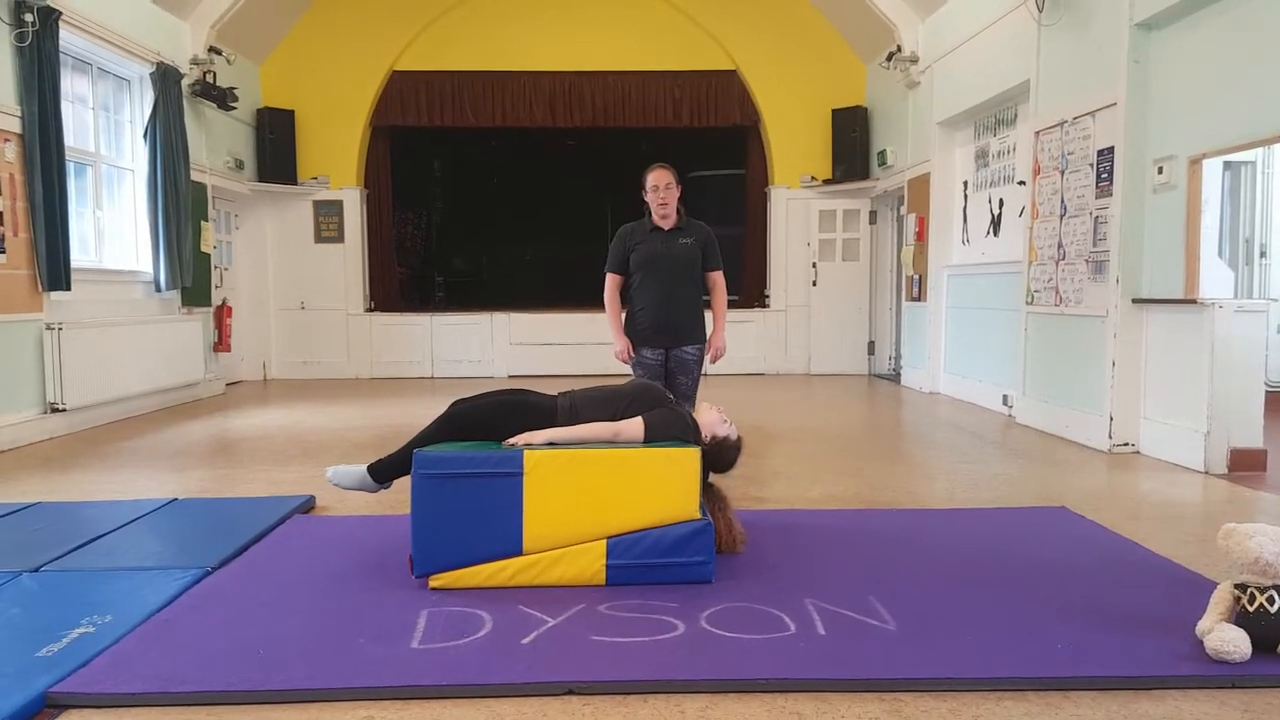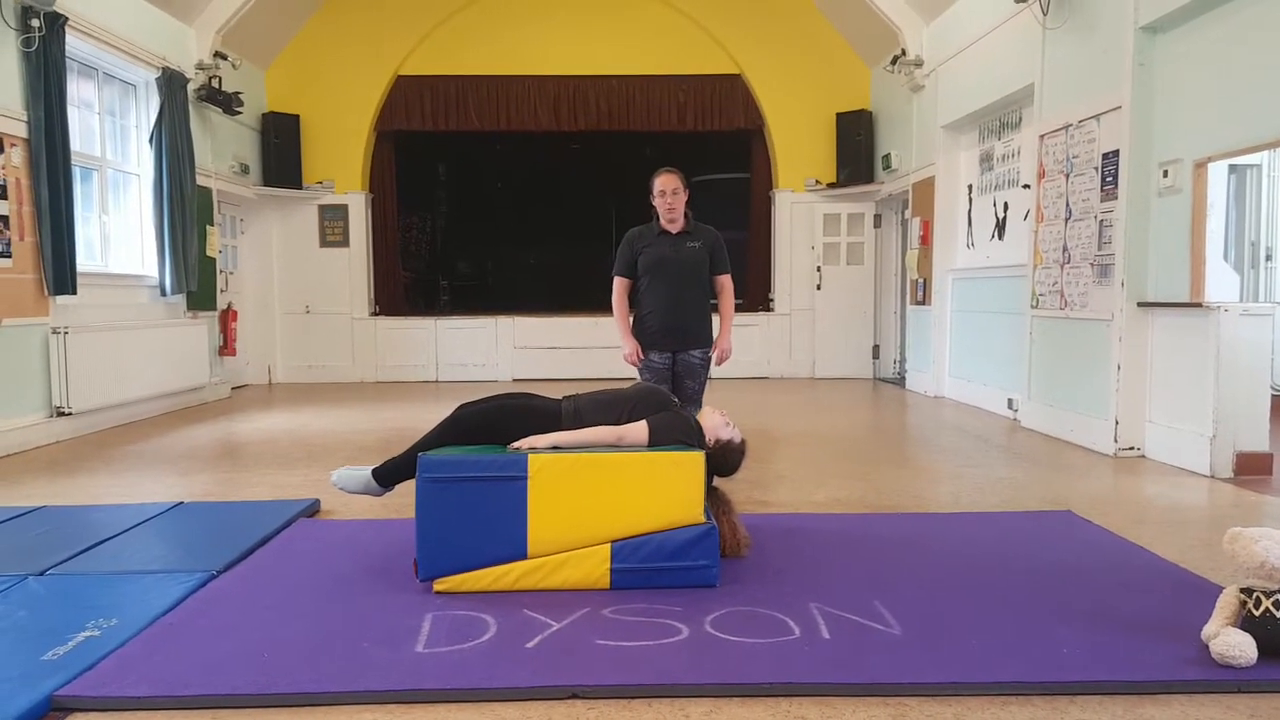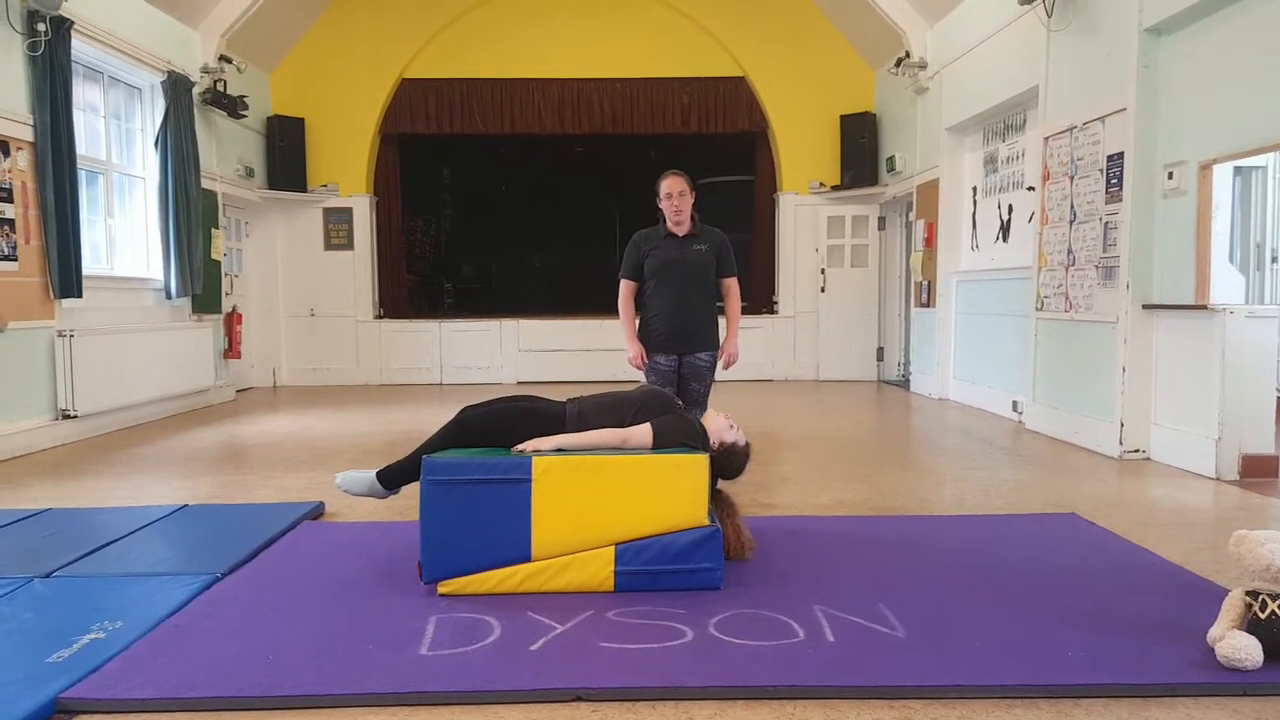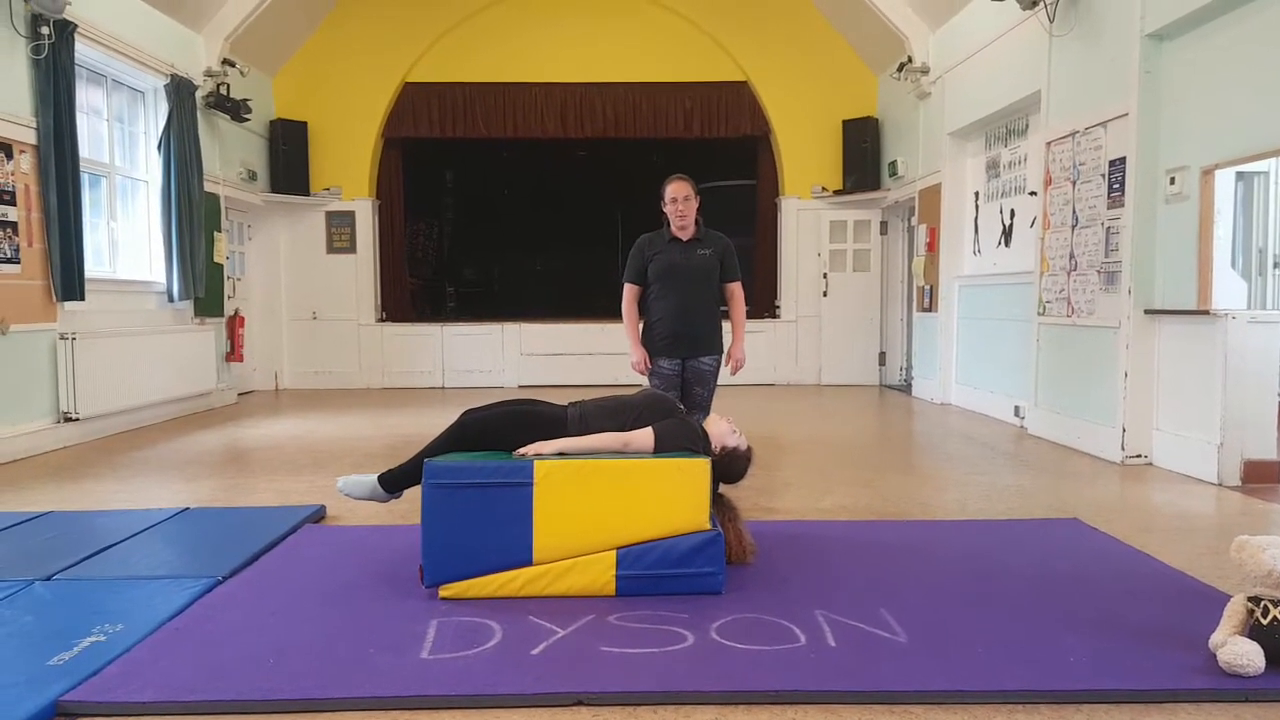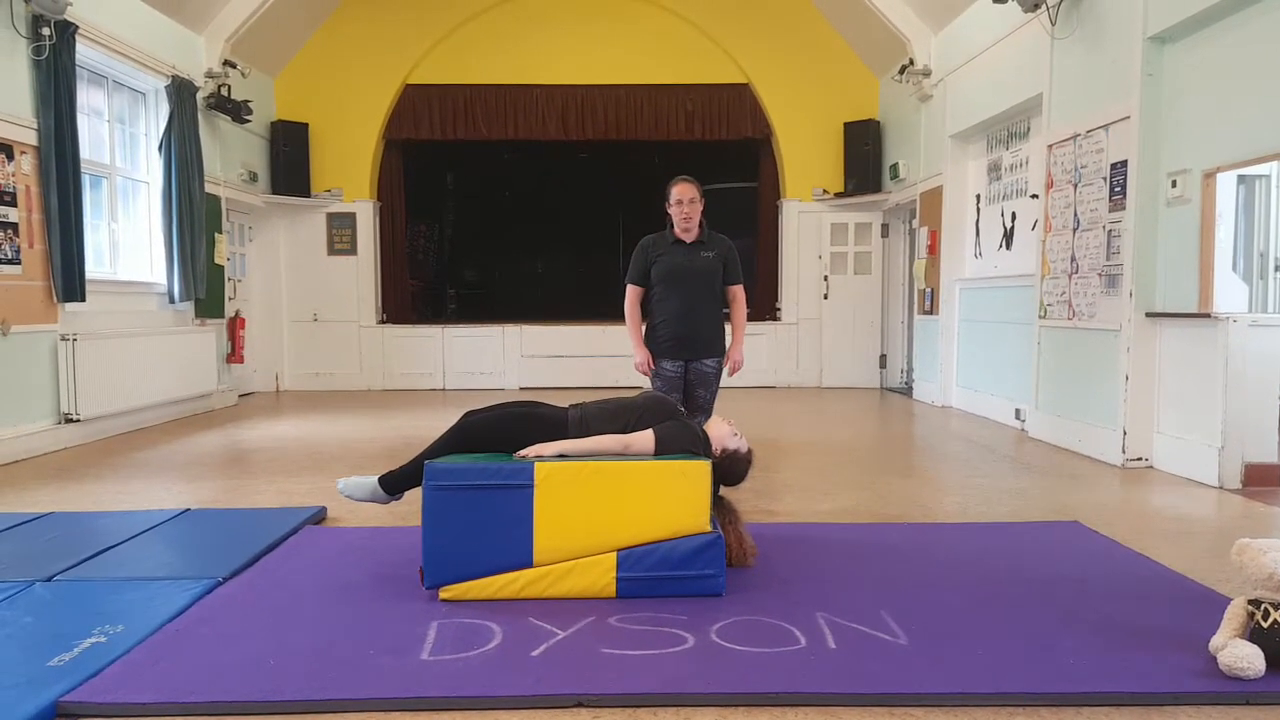
dt=0.3s
person 1, frame 1
left shoulder: (679, 427)
right shoulder: (677, 415)
left elbow: (613, 432)
left wrist: (544, 436)
left hip: (554, 420)
right hip: (557, 405)
left knee: (460, 421)
right knee: (461, 411)
left ankle: (377, 475)
right ankle: (383, 471)
person 1, frame 2
left shoulder: (683, 430)
right shoulder: (681, 418)
left elbow: (619, 436)
left wrist: (549, 440)
left hip: (557, 424)
right hip: (560, 411)
left knee: (463, 425)
right knee: (465, 416)
left ankle: (381, 478)
right ankle: (387, 473)
person 1, frame 3
left shoulder: (688, 433)
right shoulder: (685, 419)
left elbow: (623, 437)
left wrist: (553, 440)
left hip: (562, 425)
right hip: (563, 415)
left knee: (468, 426)
right knee: (471, 417)
left ankle: (386, 480)
right ankle: (390, 477)
person 1, frame 4
left shoulder: (689, 437)
right shoulder: (687, 425)
left elbow: (624, 442)
left wrist: (555, 446)
left hip: (563, 430)
right hip: (566, 417)
left knee: (469, 431)
right knee: (471, 420)
left ankle: (387, 484)
right ankle: (391, 482)
person 1, frame 5
left shoulder: (690, 439)
right shoulder: (688, 427)
left elbow: (624, 444)
left wrist: (556, 447)
left hip: (565, 432)
right hip: (566, 419)
left knee: (470, 432)
right knee: (472, 421)
left ankle: (389, 485)
right ankle: (393, 483)
person 2, frame 1
left shoulder: (701, 233)
right shoulder: (628, 235)
left elbow: (716, 284)
right elbow: (612, 288)
left wrist: (719, 331)
right wrist: (618, 335)
left hip: (689, 340)
right hip: (644, 340)
left knee: (684, 408)
person 2, frame 2
left shoulder: (708, 237)
right shoulder: (636, 239)
left elbow: (724, 287)
right elbow: (620, 291)
left wrist: (725, 333)
right wrist: (627, 338)
left hip: (696, 343)
right hip: (651, 343)
left knee: (690, 412)
person 2, frame 3
left shoulder: (715, 240)
right shoulder: (642, 241)
left elbow: (730, 290)
right elbow: (626, 294)
left wrist: (732, 337)
right wrist: (632, 341)
left hip: (702, 346)
right hip: (657, 346)
left knee: (695, 414)
person 2, frame 4
left shoulder: (719, 244)
right shoulder: (646, 245)
left elbow: (734, 294)
right elbow: (630, 298)
left wrist: (738, 342)
right wrist: (634, 345)
left hip: (705, 350)
right hip: (661, 350)
left knee: (698, 419)
person 2, frame 5
left shoulder: (722, 247)
right shoulder: (650, 246)
left elbow: (736, 297)
right elbow: (633, 299)
left wrist: (737, 344)
right wrist: (638, 346)
left hip: (708, 352)
right hip: (664, 352)
left knee: (700, 420)
